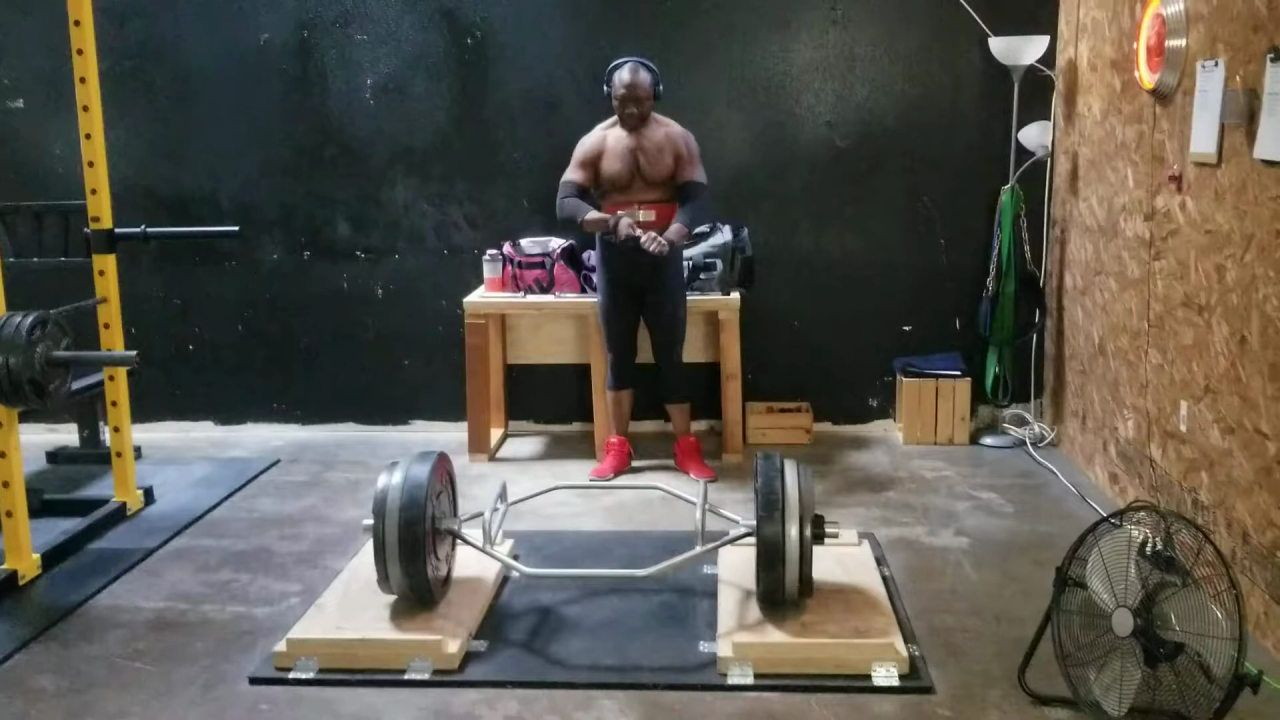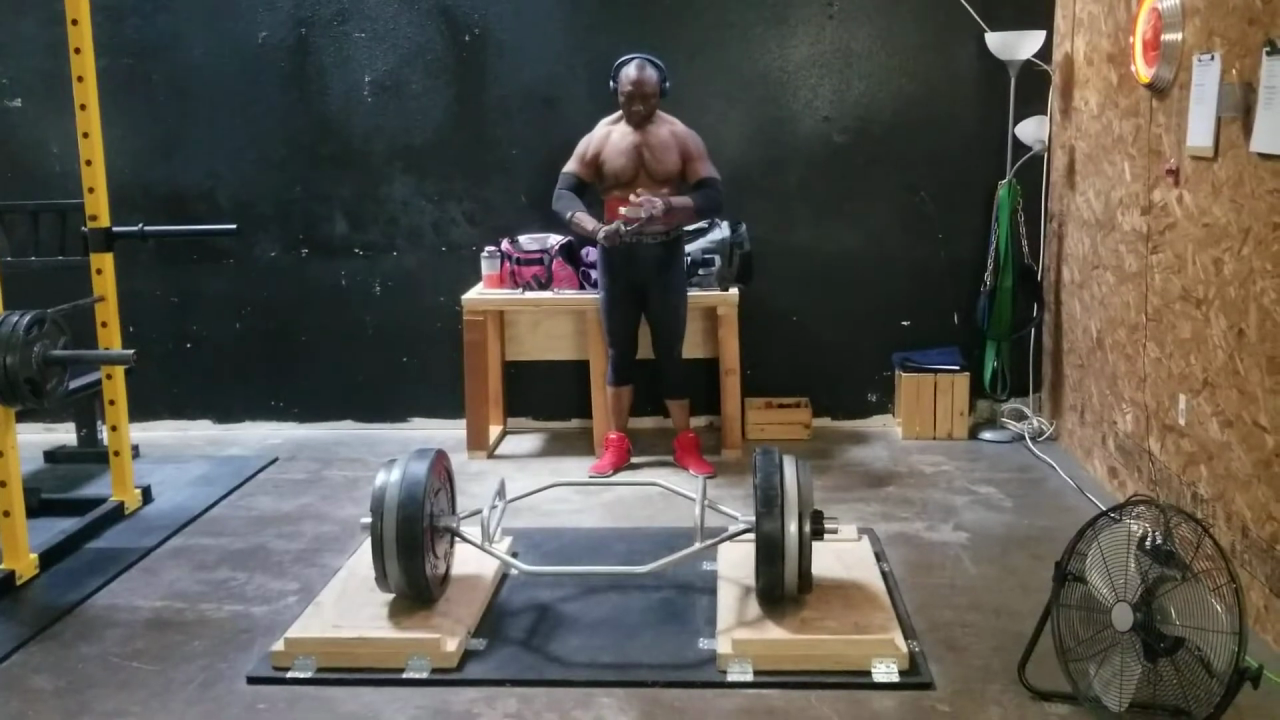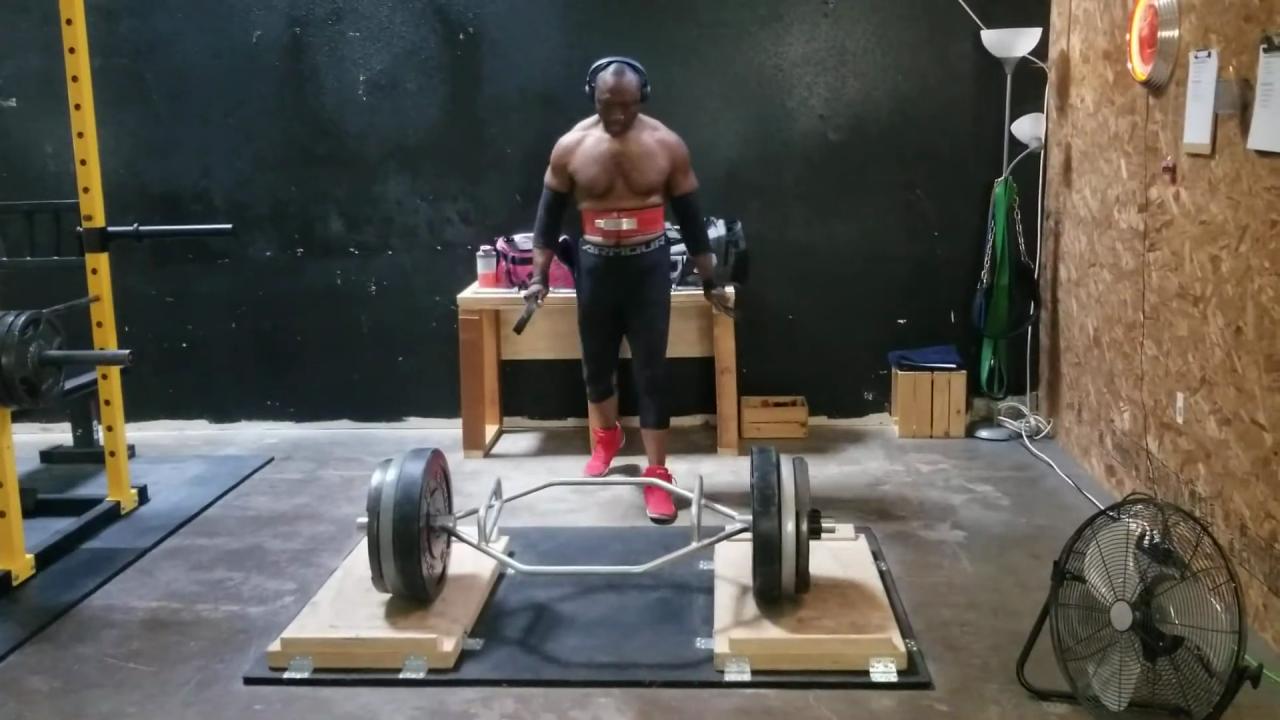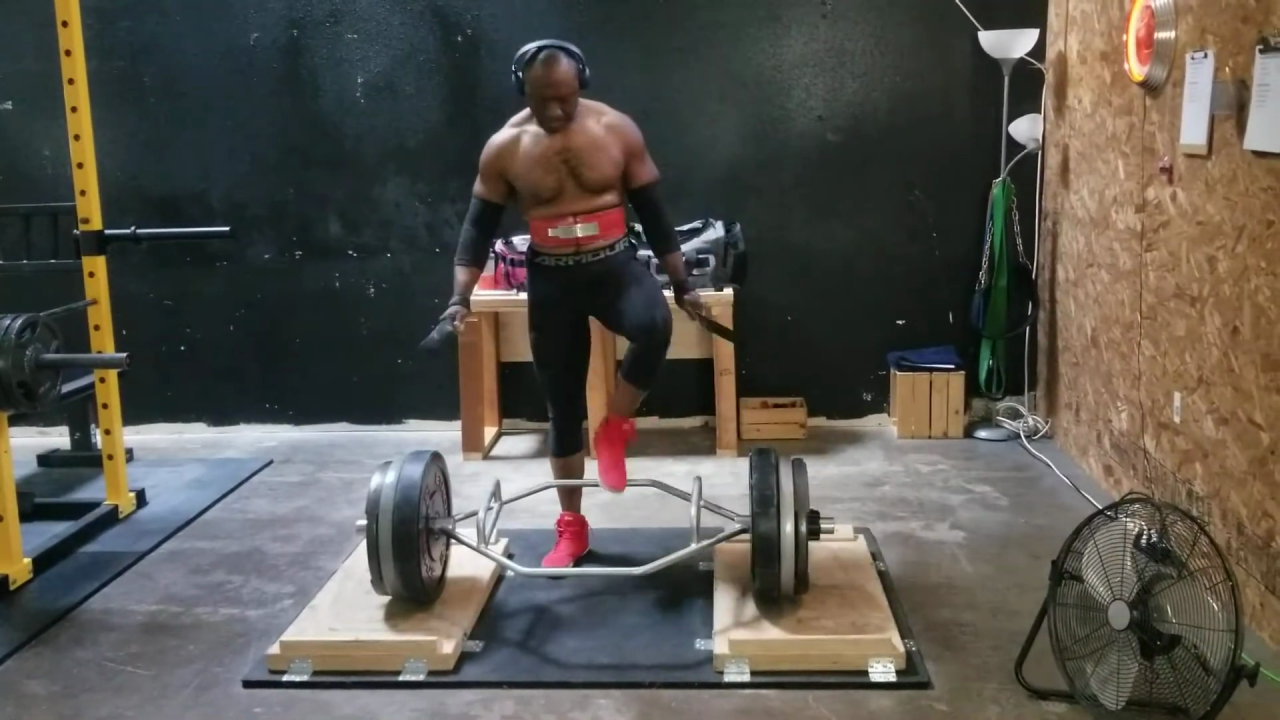
dt=1s
person 1, frame 1
left shoulder: (679, 139)
right shoulder: (594, 143)
left elbow: (696, 200)
right elbow: (566, 203)
left wrist: (670, 238)
right wrist: (612, 222)
left hip: (663, 257)
right hip: (614, 258)
left knee: (670, 355)
right knee: (618, 355)
left ankle: (686, 447)
right ankle: (618, 446)
person 1, frame 2
left shoulder: (683, 138)
right shoulder: (598, 139)
left elbow: (714, 197)
right elbow: (562, 195)
left wrist: (669, 205)
right wrist: (596, 229)
left hip: (665, 254)
right hip: (617, 255)
left knee: (670, 352)
right knee: (619, 351)
left ankle: (686, 443)
right ankle: (616, 443)
person 1, frame 3
left shoulder: (668, 145)
right shoulder: (570, 147)
left elbow: (689, 215)
right elbow: (550, 213)
left wrist: (709, 280)
right wrist: (539, 275)
left hip: (649, 266)
right hip: (595, 266)
left knee: (649, 372)
right knee: (597, 367)
left ankle: (657, 476)
right ankle: (607, 436)
person 1, frame 4
left shoulder: (618, 130)
right shoulder: (504, 147)
left elbow: (652, 210)
right elbow: (478, 226)
left wrist: (681, 283)
right wrist: (460, 298)
left hip: (615, 264)
right hip: (550, 279)
left knee: (653, 325)
right knee: (563, 406)
left ankle: (616, 425)
right ankle: (572, 526)
